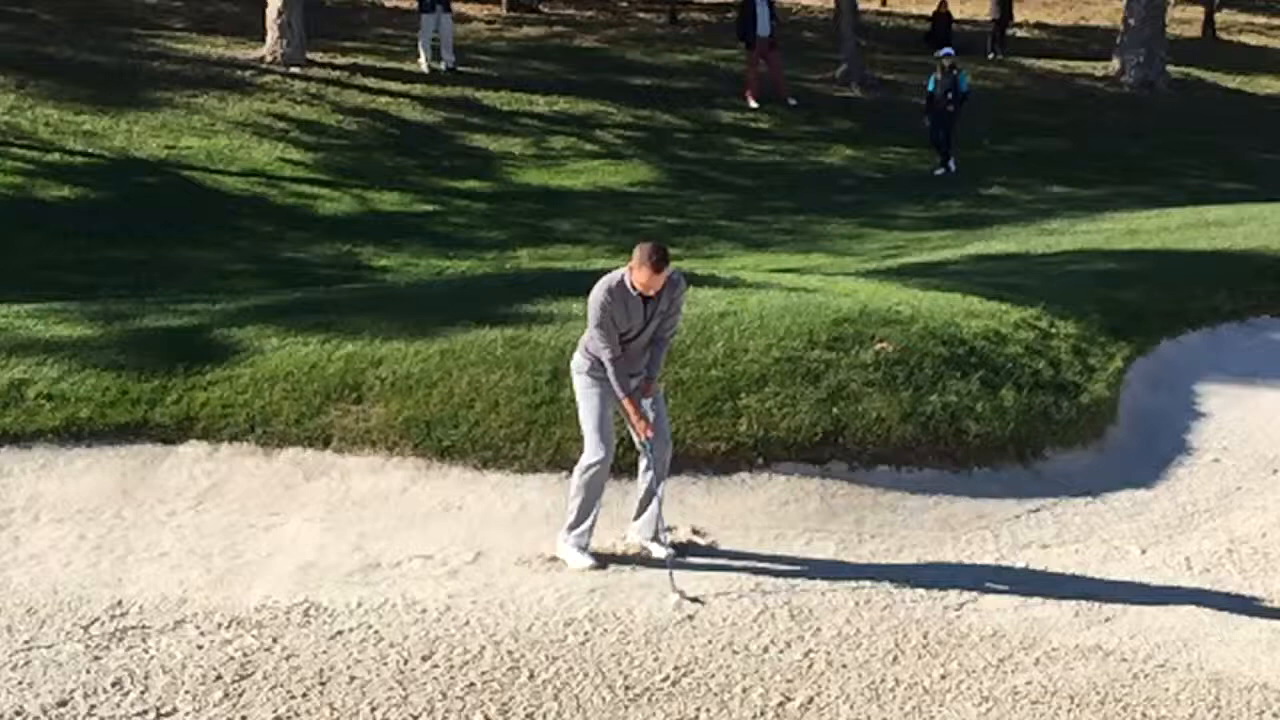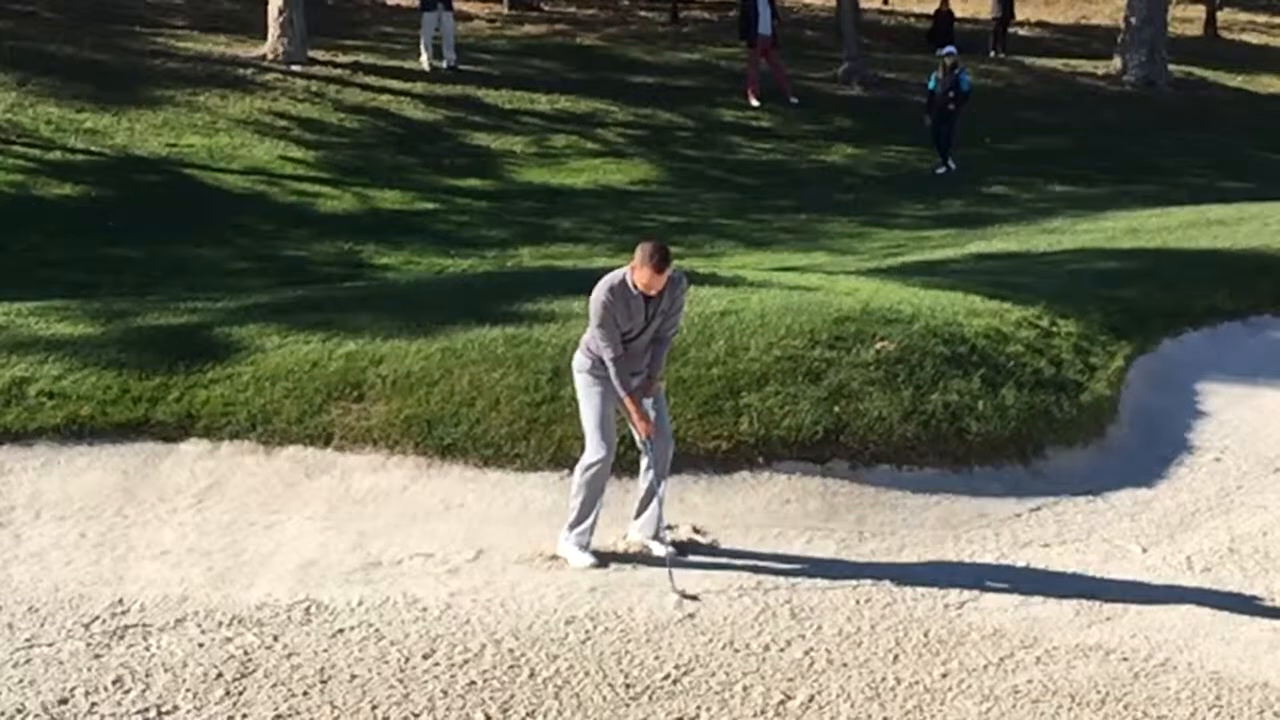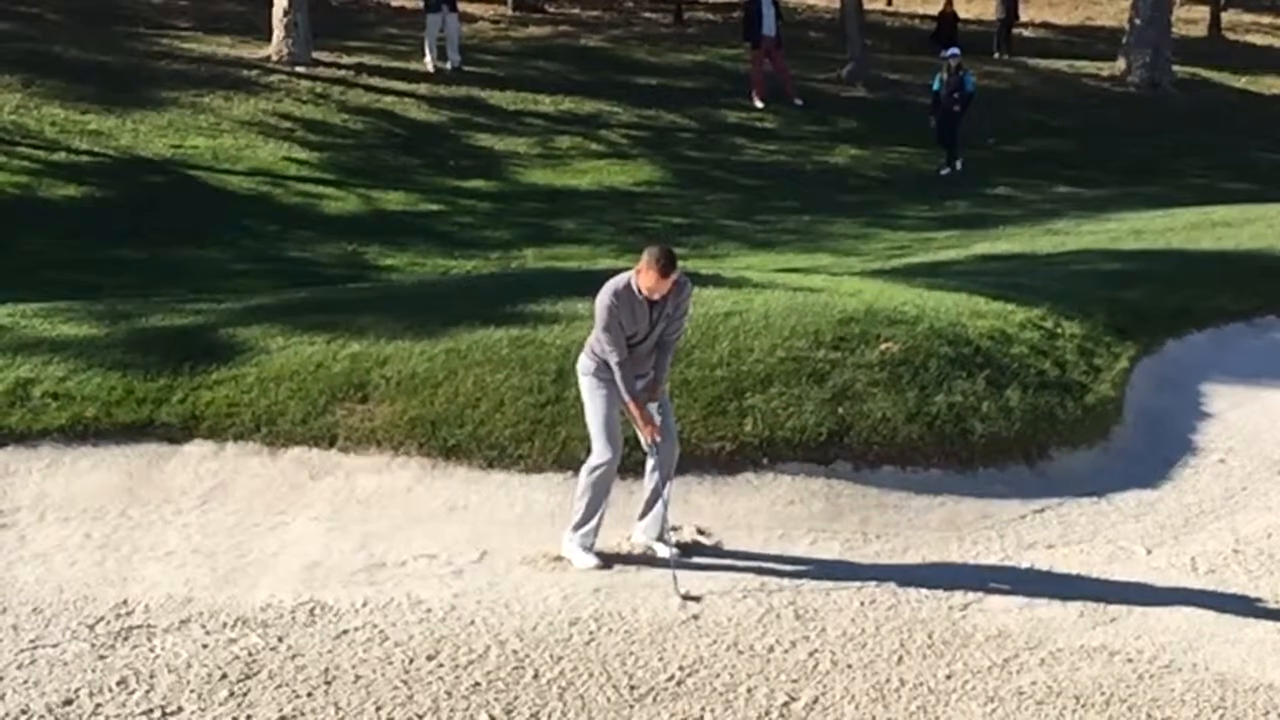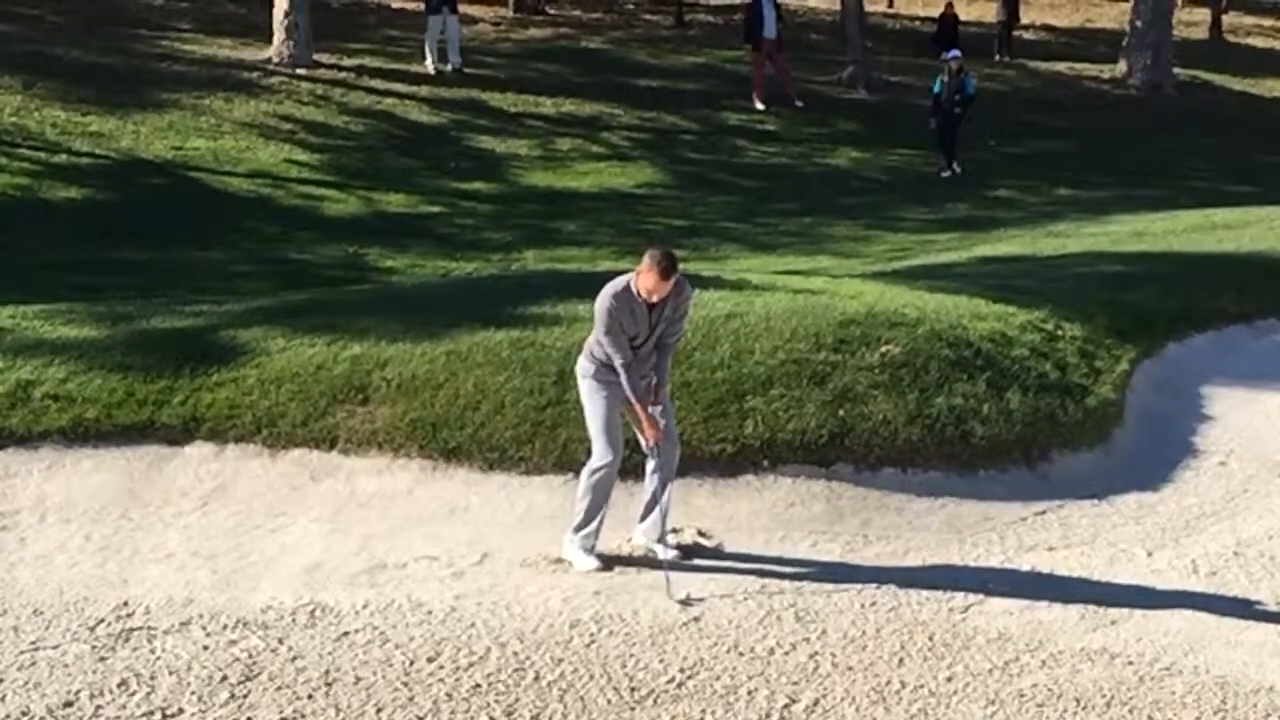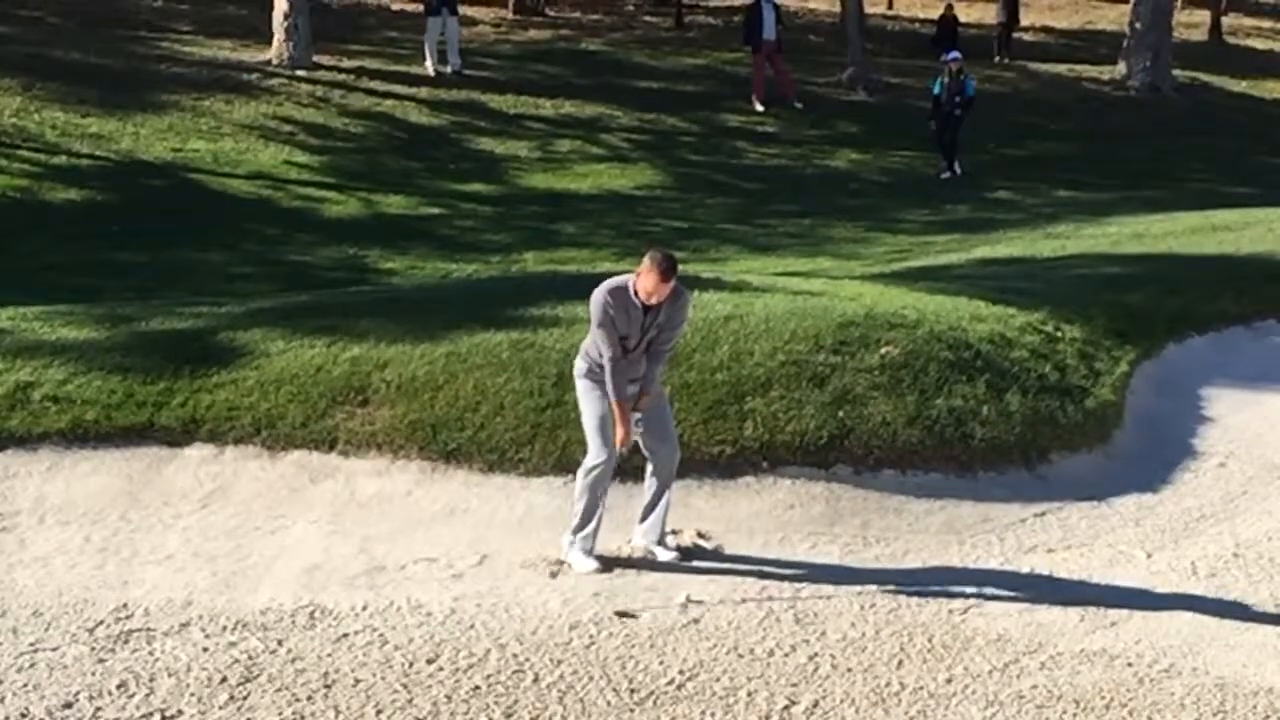
dt=0.7s
person 1, frame 1
left shoulder: (676, 286)
right shoulder: (604, 295)
left elbow: (663, 336)
right elbow: (610, 358)
left wrist: (651, 381)
right wrist: (633, 411)
left hip: (639, 371)
right hip: (596, 371)
left knee: (660, 446)
right knee: (599, 452)
left ankle: (644, 530)
right ankle: (572, 540)
person 1, frame 2
left shoulder: (677, 284)
right shoulder: (606, 294)
left elbow: (664, 335)
right elbow: (612, 357)
left wrist: (652, 381)
right wrist: (635, 410)
left hip: (641, 369)
right hip: (597, 370)
left knee: (661, 444)
right knee: (600, 451)
left ankle: (646, 528)
right ankle: (573, 539)
person 1, frame 3
left shoulder: (682, 289)
right shoulder: (611, 298)
left elbow: (668, 340)
right elbow: (617, 360)
left wrist: (656, 387)
right wrist: (638, 414)
left hip: (645, 371)
right hip: (602, 372)
left knee: (667, 446)
right knee: (607, 453)
left ankle: (649, 530)
right ankle: (577, 539)
person 1, frame 4
left shoulder: (681, 292)
right shoulder: (610, 301)
left elbow: (667, 344)
right elbow: (623, 362)
left wrist: (659, 394)
right wrist: (644, 416)
left hip: (645, 373)
right hip: (601, 375)
left knee: (668, 448)
right knee: (607, 455)
left ankle: (650, 532)
right ankle: (578, 542)
person 1, frame 5
left shoulder: (679, 302)
right shoulder: (606, 297)
left elbow: (658, 355)
right elbow: (610, 361)
left wrist: (641, 406)
right wrist: (620, 418)
left hip: (641, 379)
right hip: (596, 376)
left knee: (666, 451)
right knee: (602, 455)
left ankle: (649, 535)
right ankle: (577, 544)
